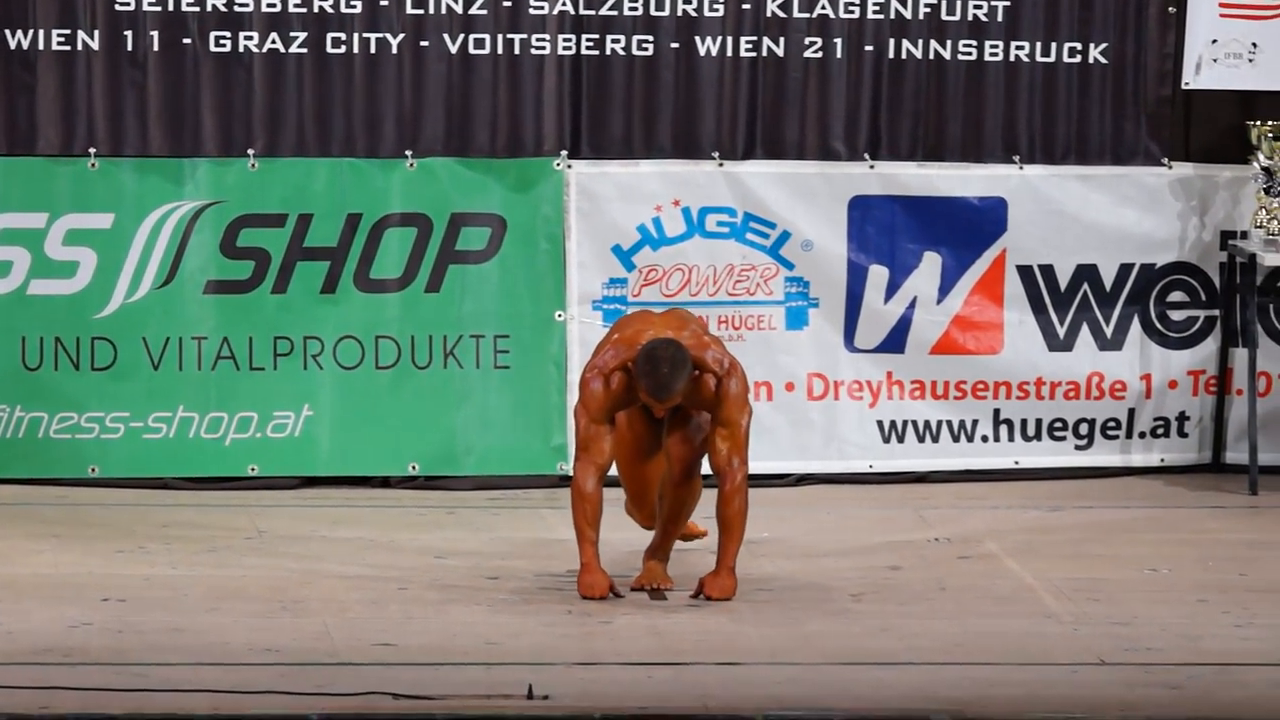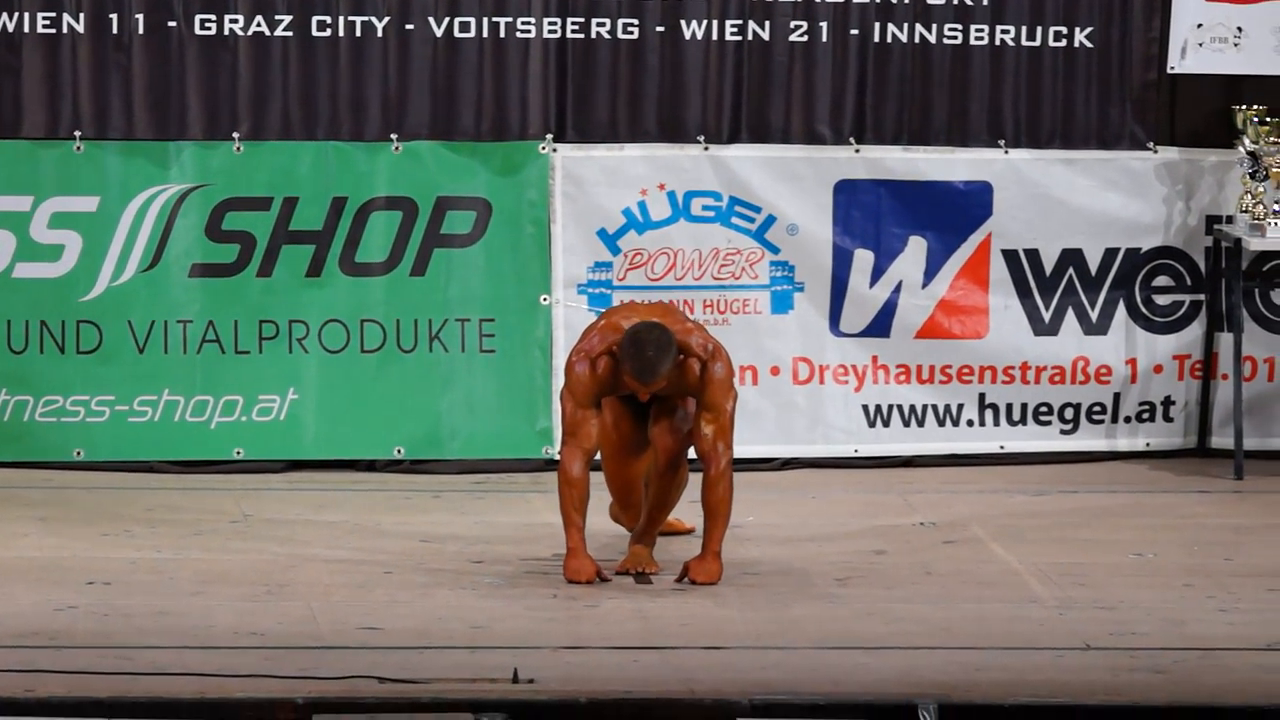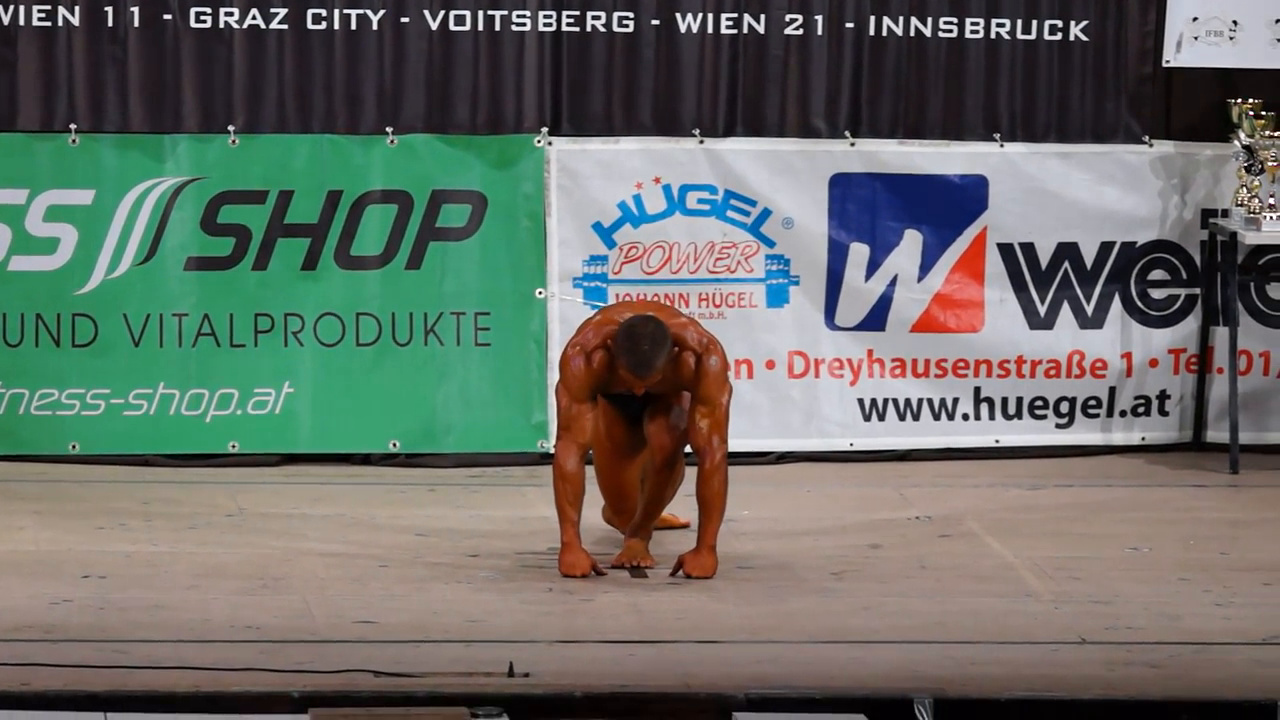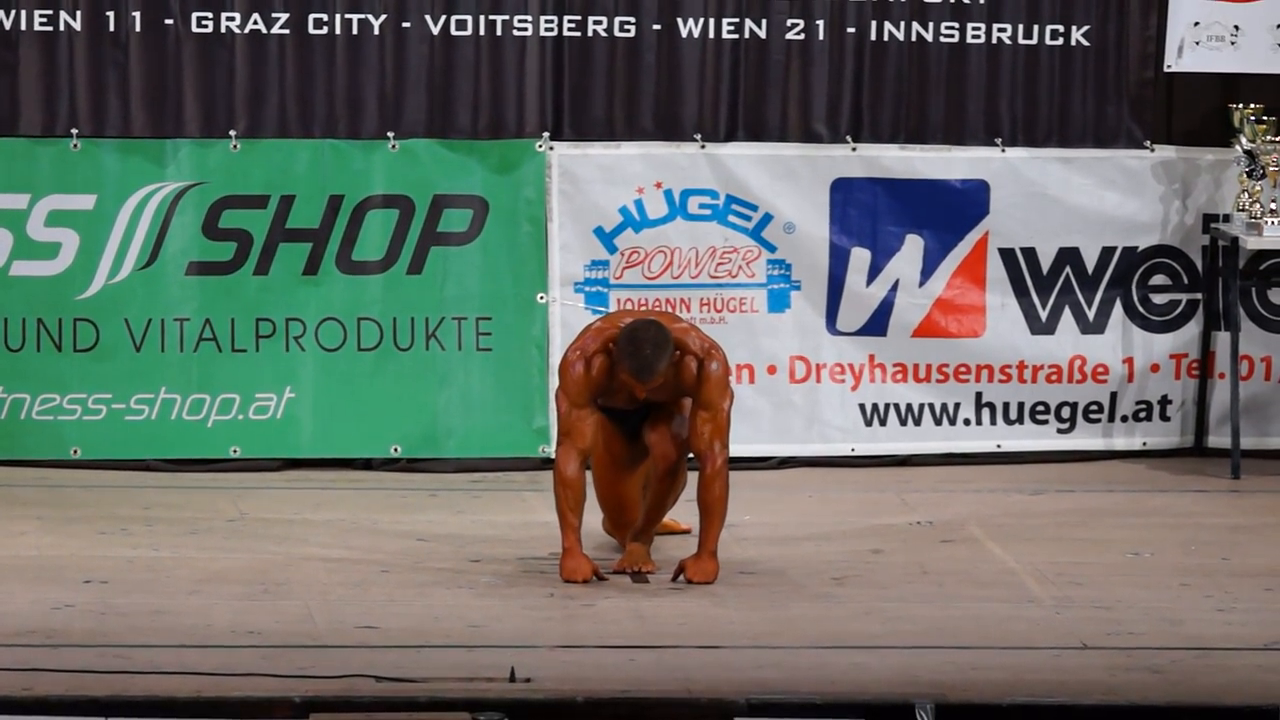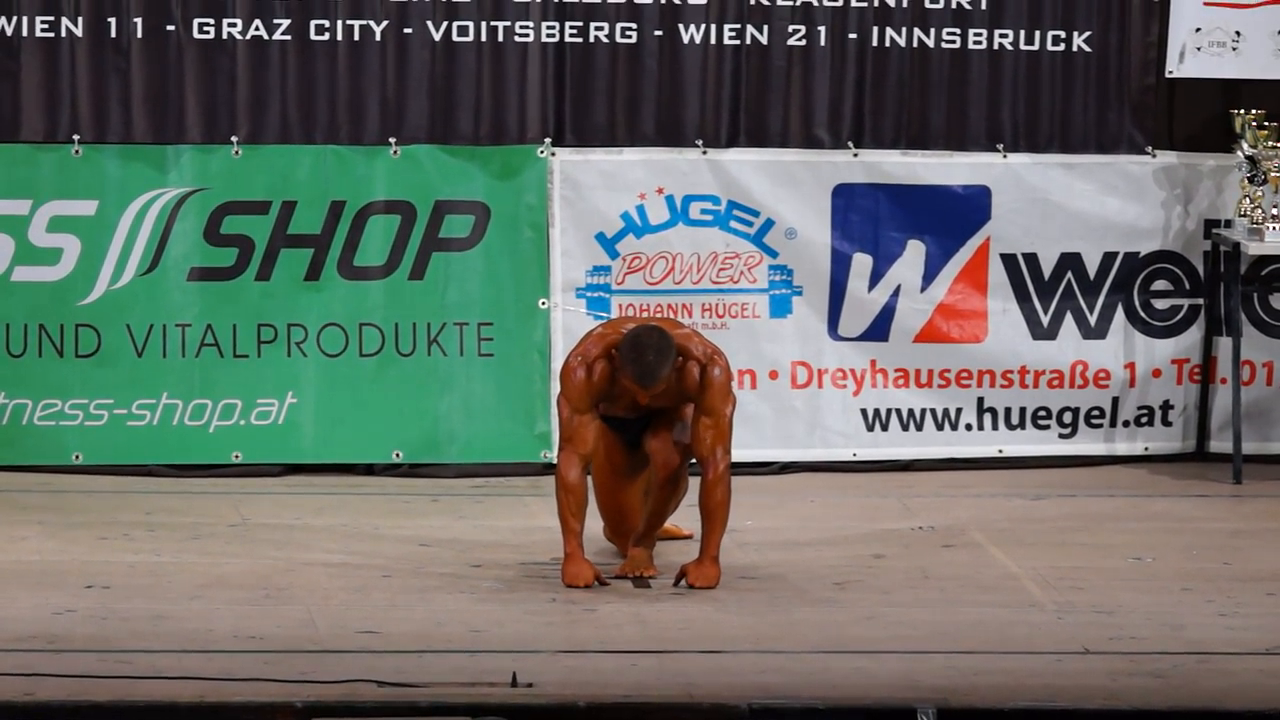
dt=0.2s
person 1, frame 1
left shoulder: (724, 378)
right shoulder: (603, 376)
left elbow: (733, 472)
right elbow: (588, 468)
left wrist: (725, 570)
right wrist: (589, 565)
left hip: (695, 397)
right hip: (629, 395)
left knee: (683, 459)
right knee: (646, 512)
left ankle: (658, 554)
right ankle: (667, 524)
person 1, frame 2
left shoulder: (709, 362)
right shoulder: (588, 360)
left elbow: (718, 457)
right elbow: (575, 453)
left wrist: (710, 555)
right wrist: (575, 550)
left hip: (678, 392)
right hip: (616, 395)
left knee: (669, 448)
right knee: (631, 510)
left ankle: (644, 539)
right ankle: (627, 511)
person 1, frame 3
left shoulder: (704, 356)
right shoulder: (583, 354)
left elbow: (712, 451)
right elbow: (570, 447)
left wrist: (706, 548)
right wrist: (570, 545)
left hip: (672, 393)
right hip: (611, 397)
left knee: (665, 445)
right knee: (624, 514)
left ankle: (641, 531)
right ankle: (623, 514)
person 1, frame 4
left shoulder: (705, 361)
right shoulder: (583, 359)
left elbow: (713, 456)
right elbow: (570, 453)
left wrist: (707, 554)
right wrist: (571, 550)
left hip: (671, 406)
right hip: (609, 410)
left knee: (668, 453)
right knee: (623, 527)
left ankle: (643, 535)
right ankle: (636, 524)
person 1, frame 5
left shoulder: (708, 366)
right shoulder: (585, 365)
left elbow: (716, 462)
right elbow: (572, 458)
left wrist: (708, 559)
right wrist: (573, 556)
left hip: (672, 413)
right hip: (610, 420)
left knee: (668, 459)
right knee: (624, 537)
left ankle: (645, 539)
right ankle: (639, 530)
